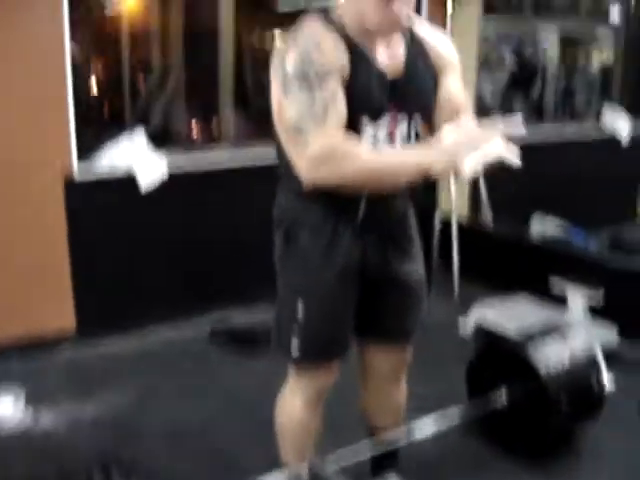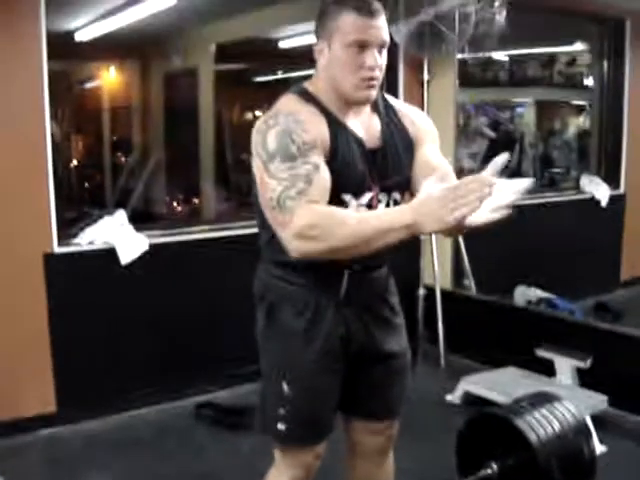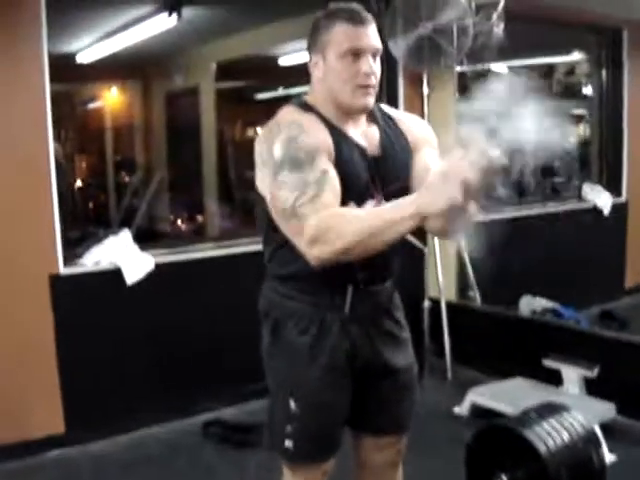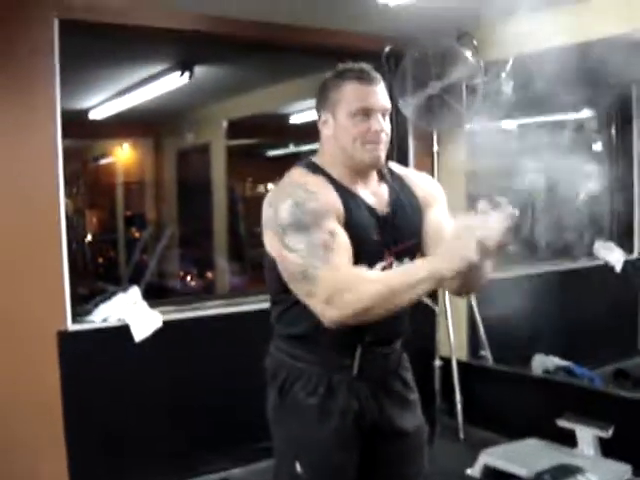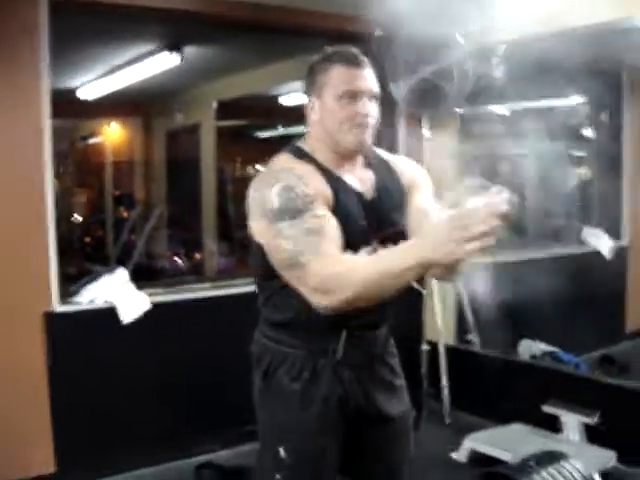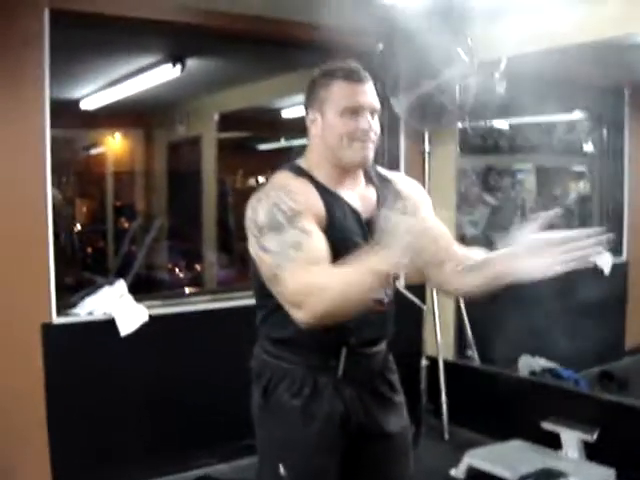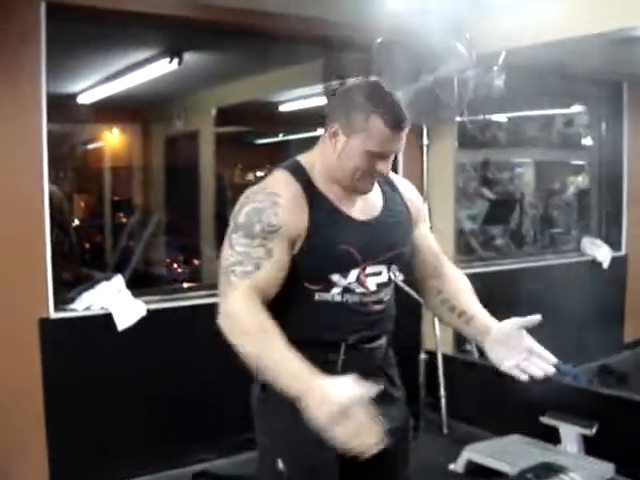
dt=0.4s
person 1, frame 1
left shoulder: (433, 49)
right shoulder: (313, 49)
left elbow: (463, 130)
right elbow: (318, 162)
left wrist: (475, 145)
right wrist: (433, 160)
left hip: (392, 226)
right hip: (320, 230)
left knee: (392, 365)
right knee: (313, 379)
person 1, frame 2
left shoulder: (408, 121)
right shoulder: (290, 124)
left elbow: (442, 198)
right elbow: (304, 232)
left wrist: (472, 203)
right wrist: (416, 217)
left hip: (375, 294)
right hip: (302, 303)
left knee: (378, 438)
person 1, frame 3
left shoulder: (407, 128)
right shoulder: (293, 137)
left elbow: (438, 219)
right elbow: (323, 240)
left wrist: (453, 197)
right wrist: (427, 201)
left hip: (380, 308)
right hip: (308, 317)
person 1, frame 4
left shoulder: (417, 187)
right shoulder: (302, 198)
left elbow: (459, 281)
right elbow: (338, 303)
left wrist: (474, 258)
right wrist: (444, 262)
left hip: (389, 369)
right hip: (315, 379)
person 1, frame 5
left shoulder: (402, 173)
right shoulder: (285, 185)
left elbow: (436, 260)
right elbow: (328, 287)
left wrist: (467, 238)
right wrist: (433, 246)
left hip: (375, 357)
right hip: (300, 364)
person 1, frame 6
left shoulder: (401, 190)
right shoulder: (283, 198)
left elbow: (453, 267)
right elbow: (308, 302)
left wrist: (511, 262)
right wrist: (391, 258)
left hip: (373, 374)
right hip: (299, 382)
person 1, frame 7
left shoulder: (401, 195)
right shoulder: (274, 203)
left elbow: (437, 275)
right elbow: (237, 311)
left wrist: (487, 331)
right wrist: (311, 391)
left hip: (374, 377)
right hip: (297, 384)
